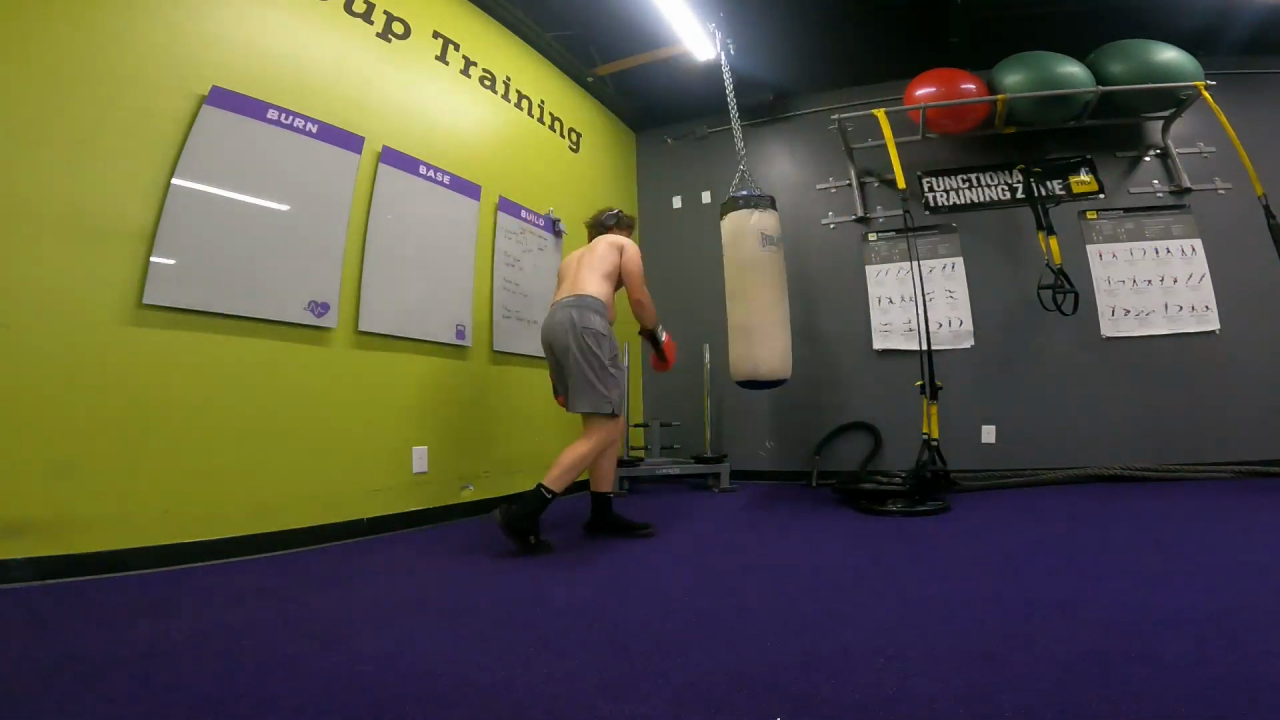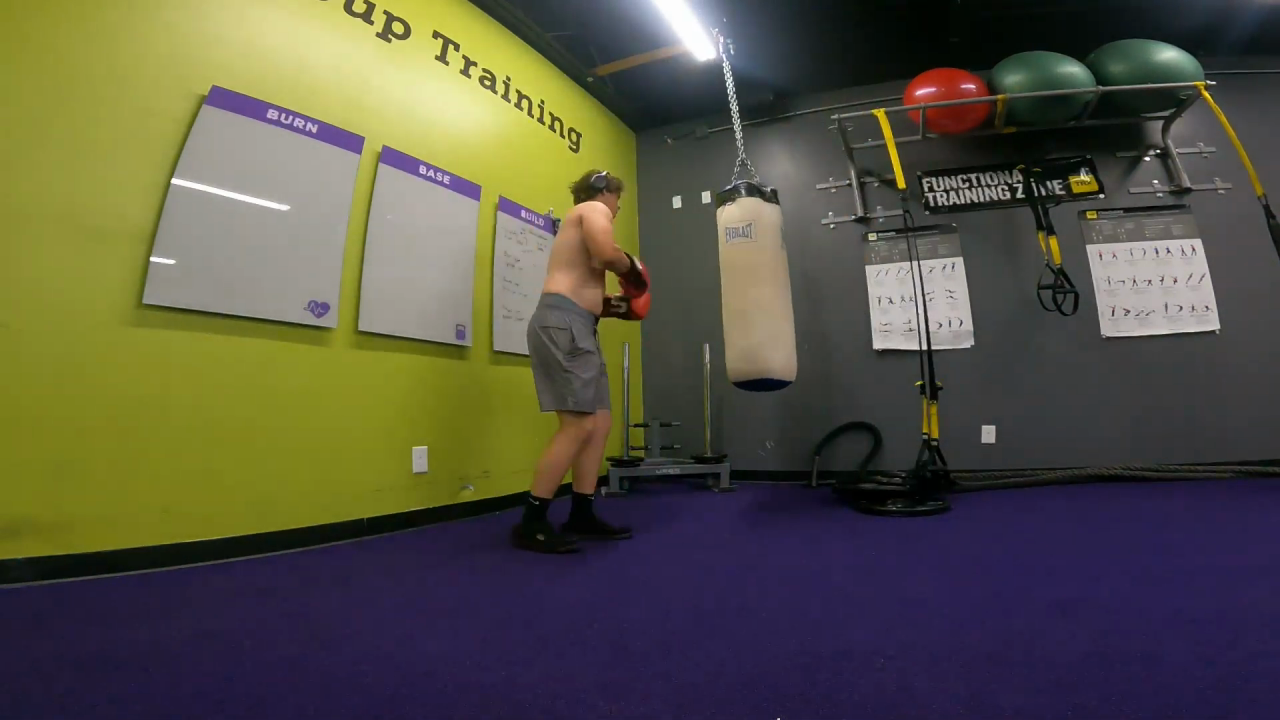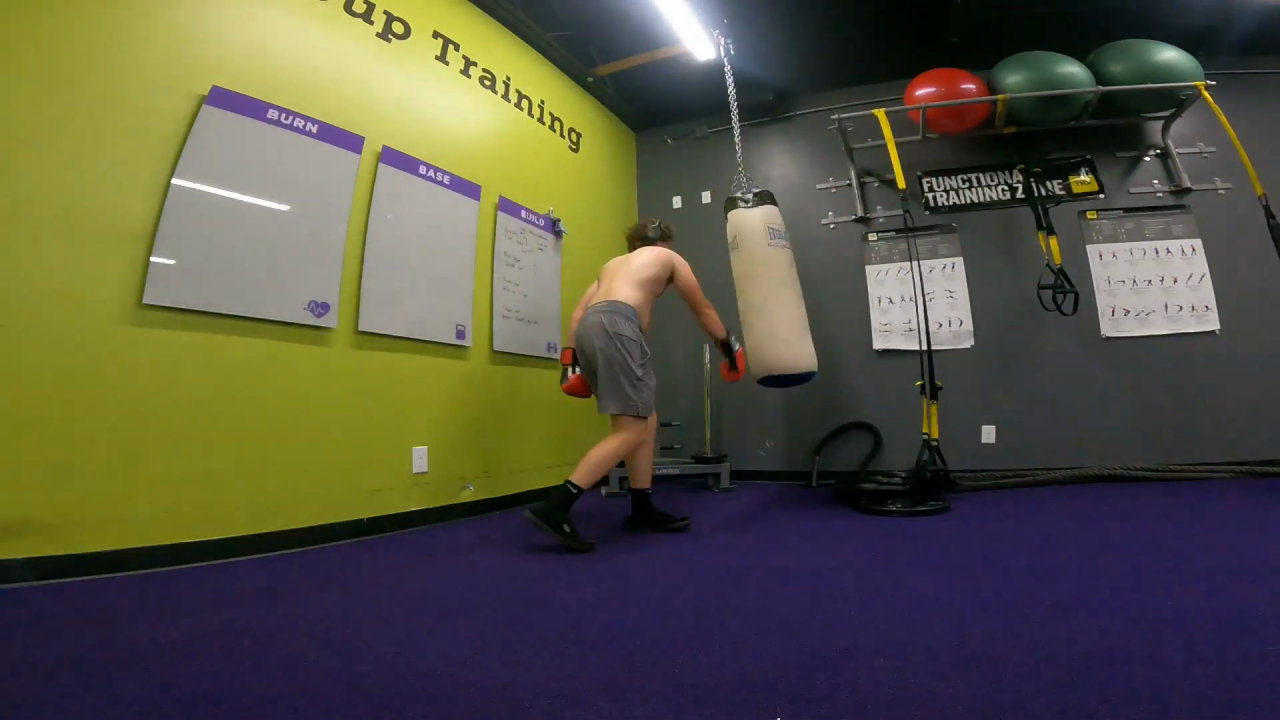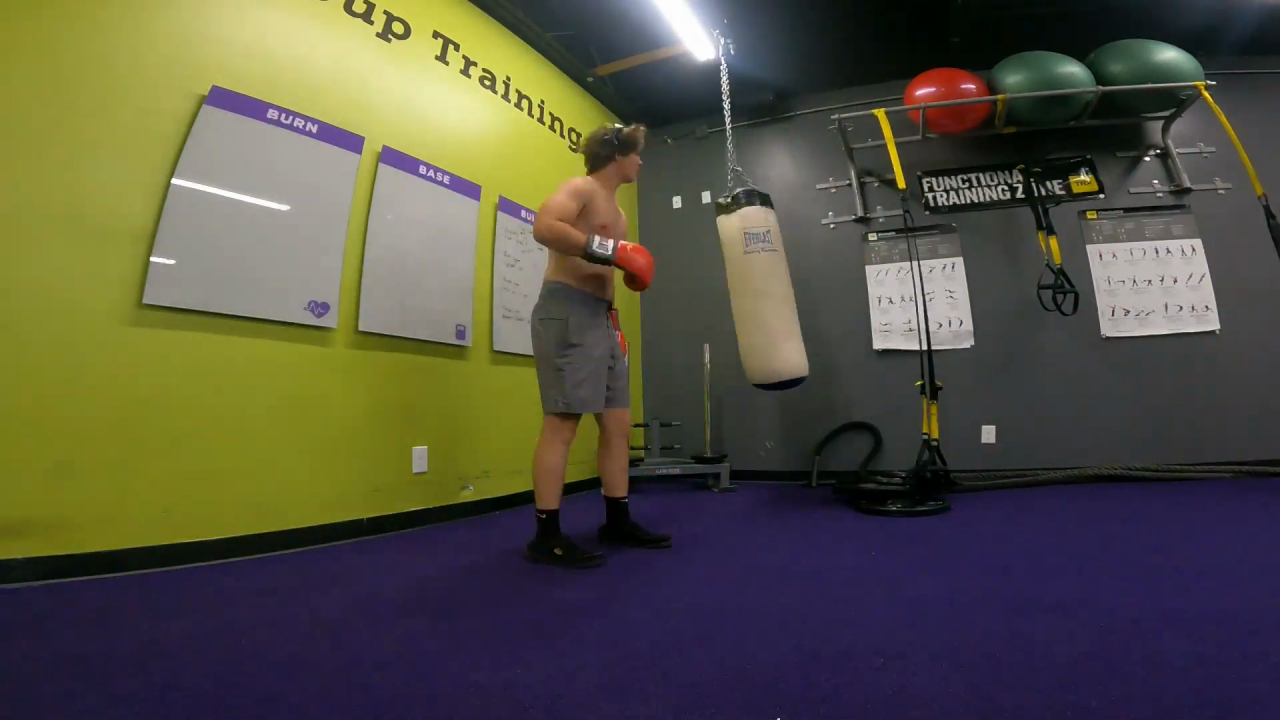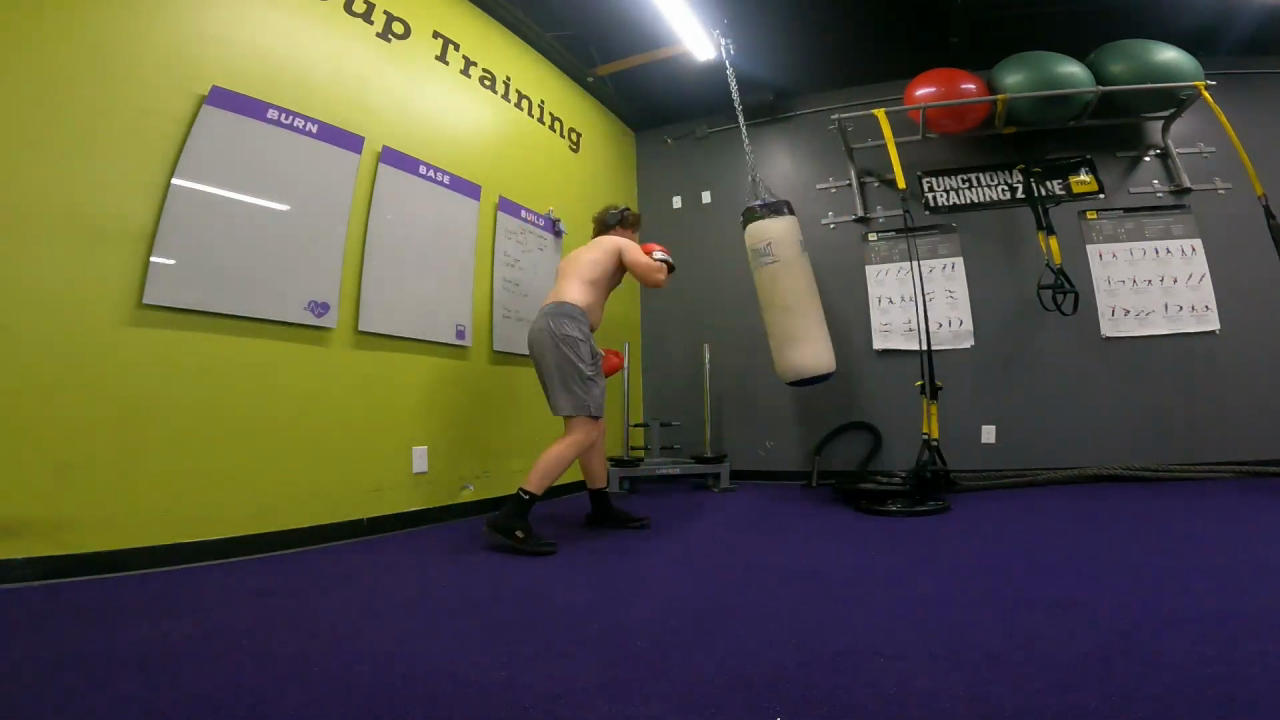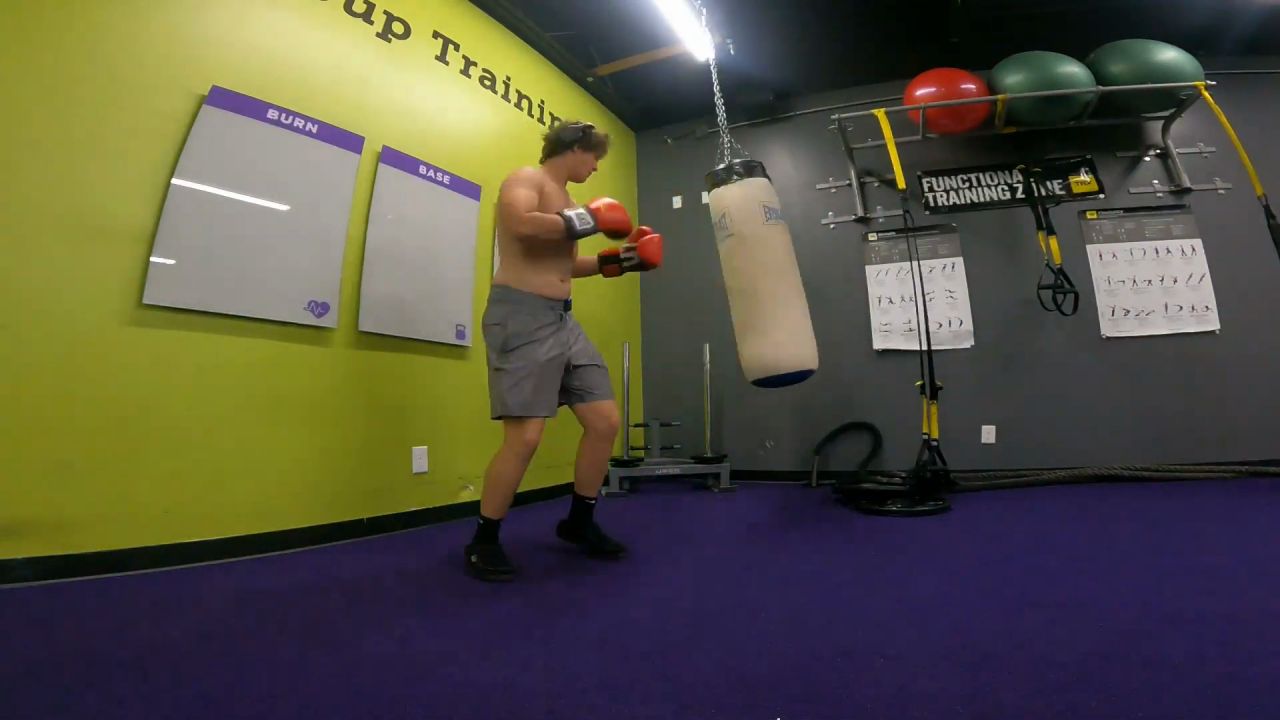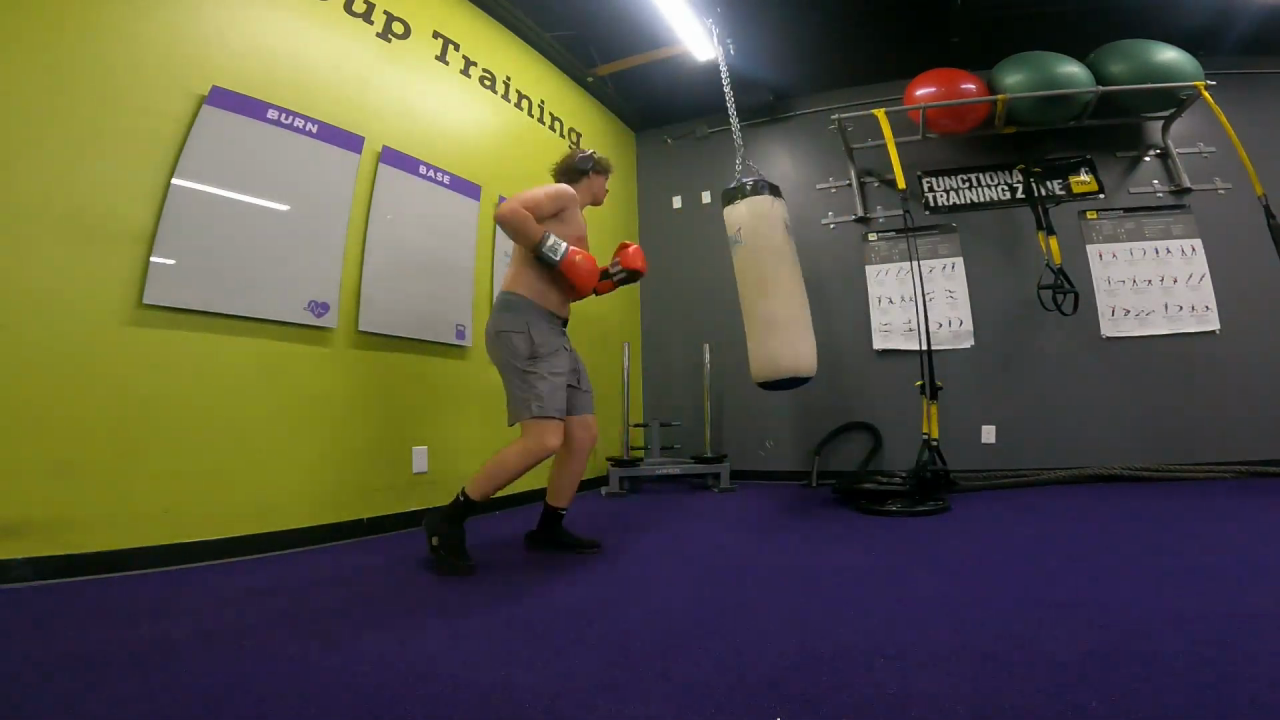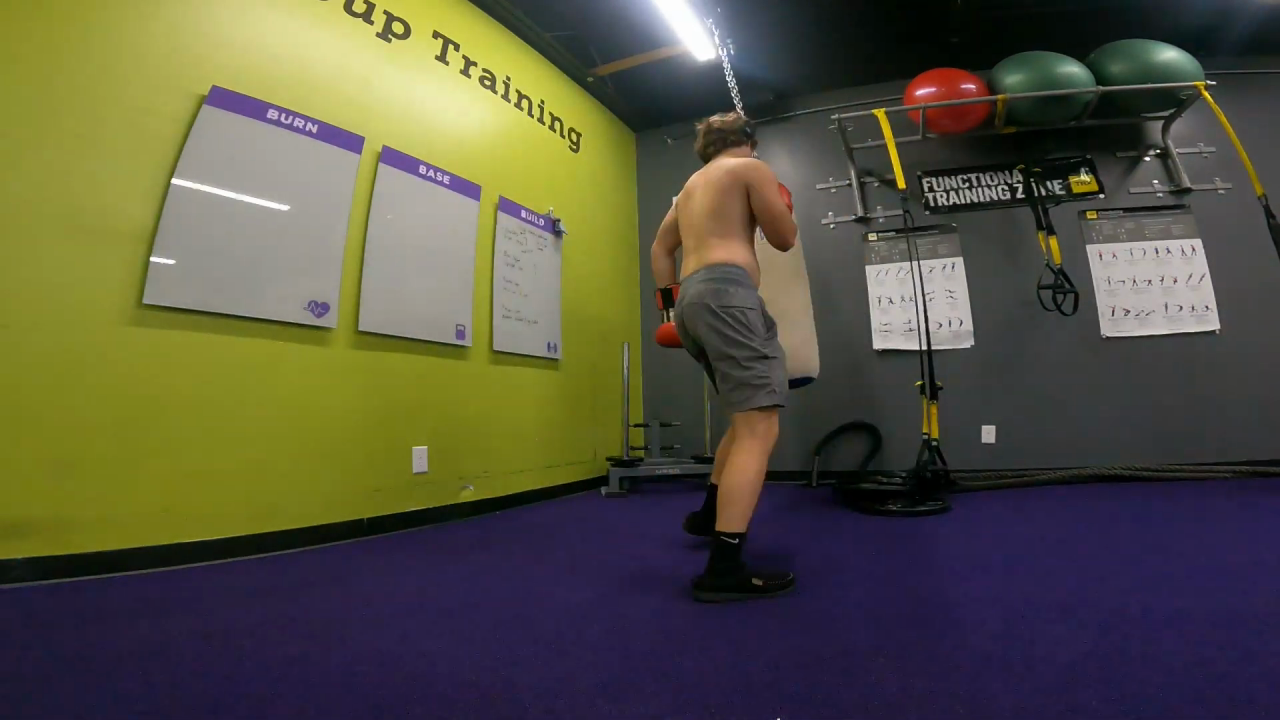
dt=0.2s
person 1, frame 1
left shoulder: (575, 257)
right shoulder: (624, 244)
right elbow: (638, 295)
left wrist: (560, 381)
right wrist: (658, 337)
left hip: (561, 324)
right hip: (584, 324)
left knee: (614, 426)
right knee: (601, 433)
left ankle: (603, 515)
right ankle: (524, 510)
person 1, frame 2
left shoulder: (581, 229)
right shoulder: (595, 212)
right elbow: (606, 252)
left wrist: (620, 305)
right wrist: (635, 271)
left hip: (576, 332)
right hip: (564, 325)
left knee: (600, 425)
right knee: (577, 428)
left ankle: (582, 515)
right ankle: (532, 523)
person 1, frame 3
left shoulder: (614, 265)
right shoulder: (669, 258)
left elbow: (579, 310)
right elbow: (703, 309)
left wrist: (571, 357)
right wrist: (731, 346)
left hip: (593, 328)
right hip: (616, 330)
left knee: (647, 424)
right knee: (630, 432)
left ankle: (643, 510)
right ankle: (556, 508)
person 1, frame 4
left shoulder: (614, 209)
right shoulder: (580, 189)
right elbow: (544, 229)
right wrist: (607, 250)
left hip: (598, 321)
right hip: (568, 313)
left knee: (618, 426)
right knee: (562, 424)
left ankle: (619, 523)
right ankle: (546, 536)
person 1, frame 5
left shoulder: (582, 253)
right shoulder: (620, 245)
right elbow: (655, 279)
left wrist: (592, 353)
right wrist: (661, 257)
left hip: (559, 333)
right hip: (562, 332)
left knee: (592, 429)
right knee: (582, 434)
left ankle: (602, 508)
right ankle: (511, 517)
person 1, frame 6
left shoulder: (564, 199)
right shoulder: (528, 178)
right elbow: (522, 226)
left wrist: (618, 259)
right wrist: (584, 221)
left hip: (559, 322)
right hip: (519, 320)
left knee: (606, 422)
right knee: (524, 438)
left ankle: (580, 520)
right ankle: (484, 540)
person 1, frame 7
left shoulder: (569, 219)
right shoulder: (559, 195)
right elbow: (506, 212)
left wrist: (611, 276)
right wrist: (556, 253)
left hip: (548, 334)
right hip: (522, 327)
left knee: (584, 438)
right knee: (544, 441)
left ankle: (550, 529)
right ankle: (450, 519)
person 1, frame 8
left shoulder: (693, 186)
right shoulder: (750, 168)
left elbow: (661, 246)
right elbow: (783, 237)
left wrist: (669, 302)
right wrist: (776, 205)
left hip: (695, 299)
right hip: (728, 296)
left knee: (751, 421)
right knee: (760, 429)
left ankle: (710, 516)
right ankle: (725, 568)
